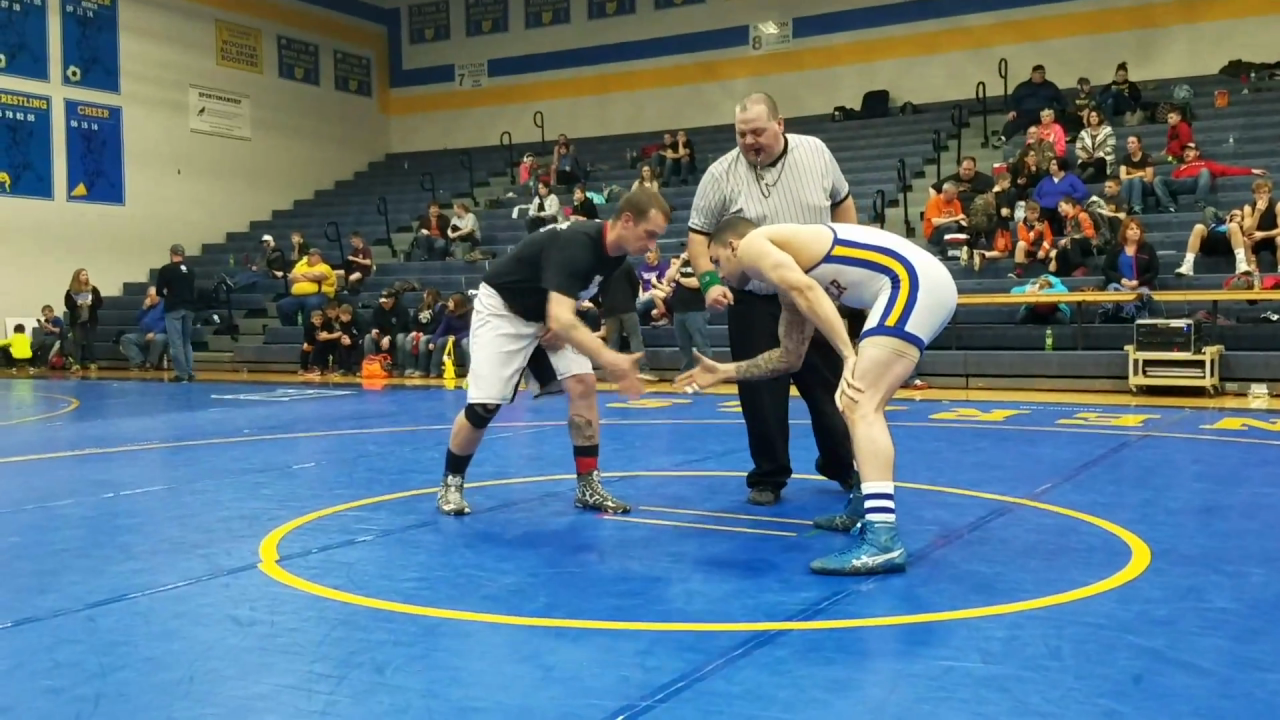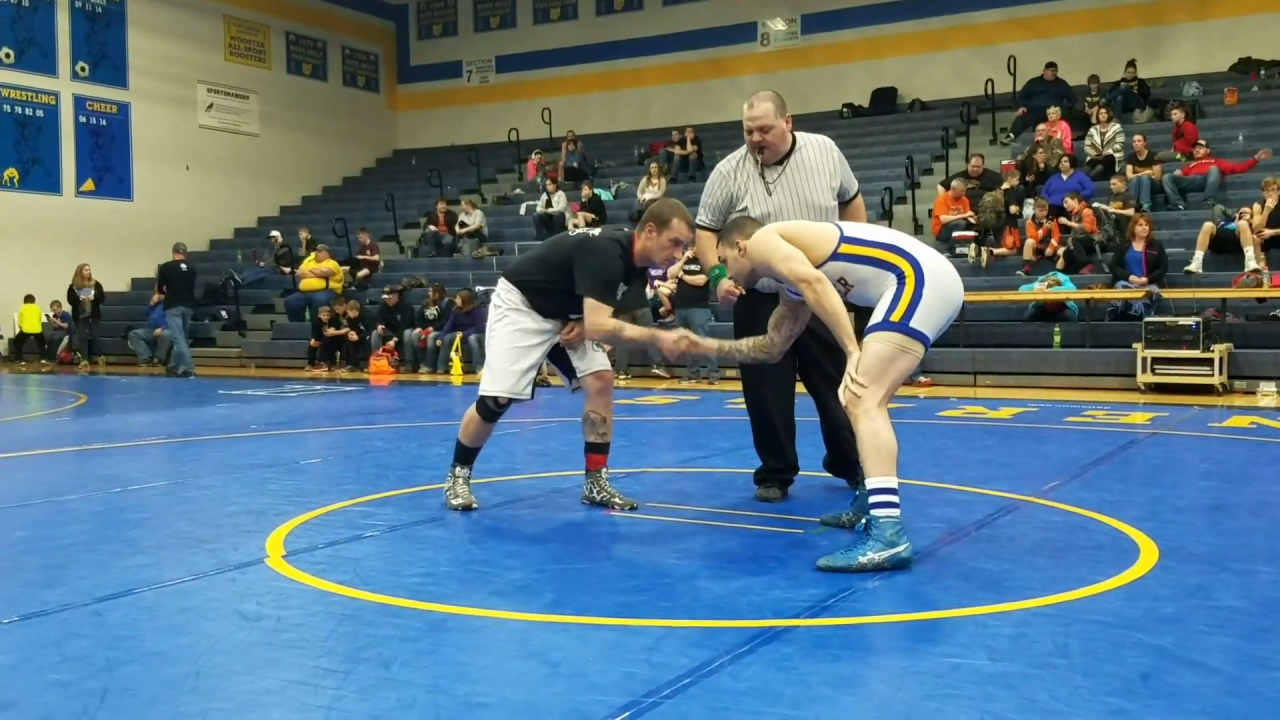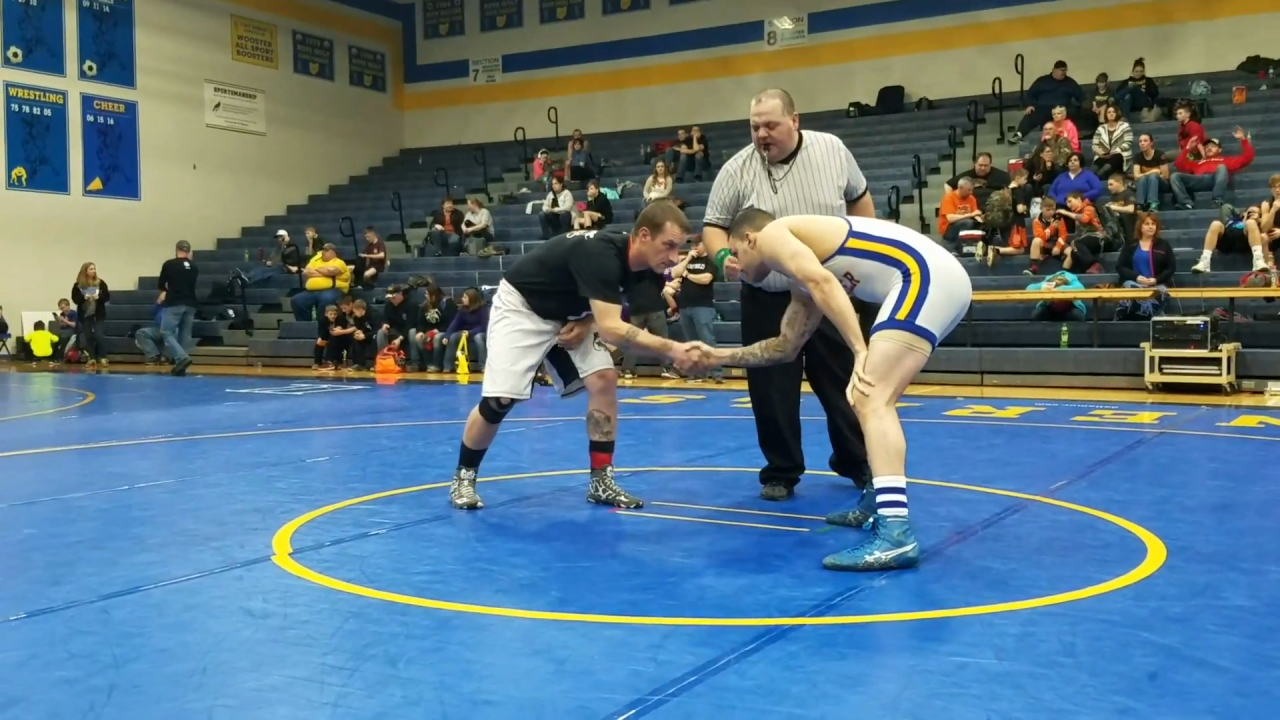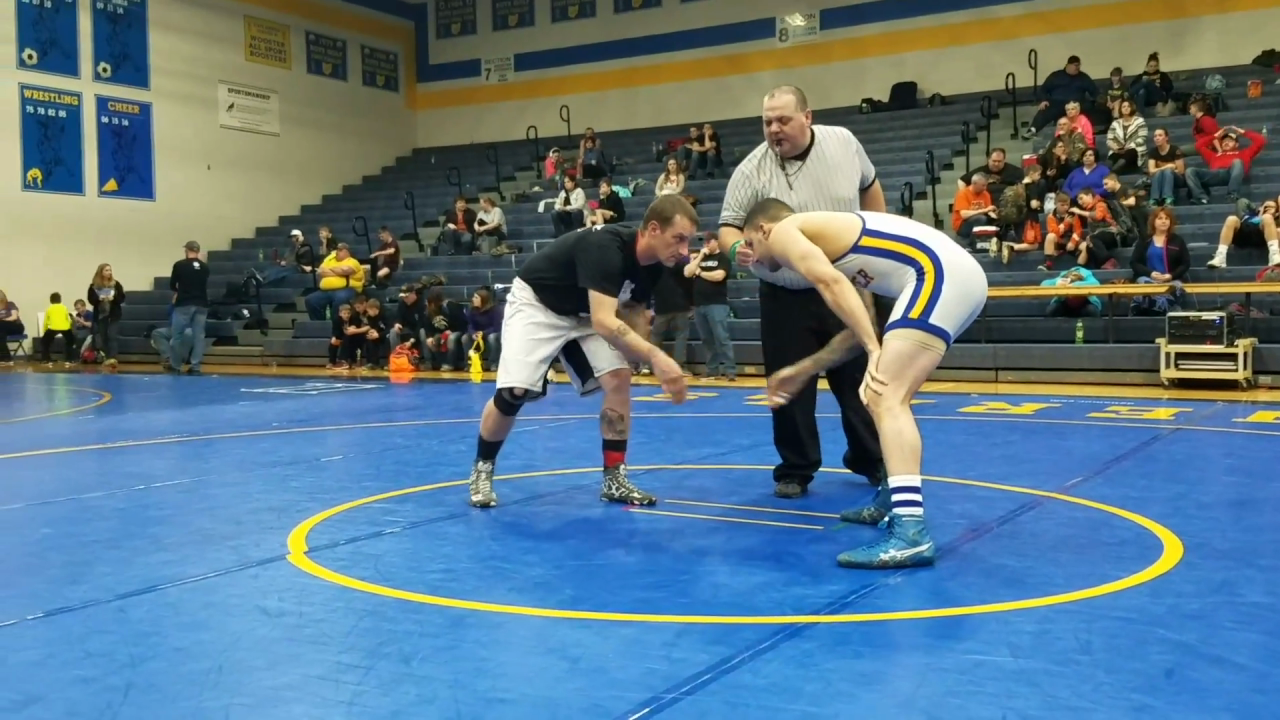
dt=0.3s
person 1, frame 1
left shoulder: (816, 153)
right shoulder: (722, 174)
left elbow: (842, 203)
right elbow: (699, 234)
right wrist: (710, 281)
right hip: (754, 305)
left knee: (828, 388)
right knee: (761, 395)
left ankle: (844, 467)
right ankle: (768, 477)
person 1, frame 2
left shoulder: (824, 151)
right shoulder: (729, 172)
left elbow: (851, 201)
right elbow: (705, 229)
right wrist: (718, 275)
right hip: (759, 302)
left knee: (836, 385)
right knee: (767, 393)
left ankle: (851, 465)
right ankle: (775, 474)
person 1, frame 3
left shoulder: (831, 149)
right shoulder: (737, 170)
left elbow: (859, 199)
right elbow: (714, 225)
right wrist: (723, 257)
right hip: (766, 301)
left knee: (842, 384)
right knee: (772, 391)
left ankle: (858, 464)
right ankle: (781, 472)
person 1, frame 4
left shoulder: (843, 142)
right shoulder: (752, 170)
left elbow: (869, 188)
right elbow: (729, 225)
right wrist: (736, 248)
right hip: (786, 298)
left knee: (859, 379)
left ankle: (871, 461)
right ankle: (795, 470)
person 2, frame 1
left shoulder: (752, 245)
right shoulder: (783, 267)
left elbow: (808, 289)
right elbow: (791, 356)
left wrist: (849, 357)
right wrist: (725, 372)
left hip: (911, 281)
right hip: (927, 282)
left knee: (859, 406)
right knee: (863, 403)
left ankle: (882, 540)
right ankle: (867, 507)
person 2, frame 2
left shoulder: (761, 241)
right shoulder: (793, 287)
left elbow: (815, 281)
right elbow: (773, 346)
left wrist: (853, 352)
right wrist: (709, 347)
left hip: (917, 279)
right hip: (936, 280)
left knee: (861, 401)
right knee: (867, 399)
left ankle: (888, 535)
right ankle: (874, 503)
person 2, frame 3
left shoulder: (772, 235)
right shoulder: (802, 281)
left elbow: (823, 281)
right elbow: (788, 344)
left wrist: (860, 351)
right wrist: (721, 356)
left hip: (924, 276)
right hip: (943, 277)
left knee: (869, 400)
right knee: (875, 398)
left ankle: (894, 534)
right ankle: (882, 502)
person 2, frame 4
left shoulder: (782, 231)
right shoulder: (816, 235)
left elbow: (831, 283)
right elbow: (860, 330)
left wrist: (876, 351)
right wrist: (804, 371)
left hip: (940, 275)
right hip: (961, 273)
left knee: (884, 398)
right knee: (891, 395)
left ankle: (911, 533)
right ankle: (895, 499)
person 3, frame 1
left shoulder: (616, 254)
right shoulder: (575, 244)
right elbow: (560, 317)
left wrist: (567, 318)
right wrist: (609, 360)
left hip: (549, 316)
right hip: (503, 309)
left knee: (583, 384)
right knee: (484, 406)
left ankle: (588, 487)
right ankle: (451, 483)
person 3, frame 2
left shoulder: (637, 260)
right shoulder: (606, 250)
right elbow: (599, 327)
left wrist: (582, 323)
right wrist: (659, 338)
left hip: (566, 313)
right hip: (519, 304)
left knee: (600, 380)
right knee: (497, 399)
left ankle: (596, 482)
right ankle: (459, 474)
person 3, frame 3
left shoulder: (641, 264)
right shoulder: (600, 253)
right elbow: (611, 329)
left wrist: (586, 323)
right wrist: (670, 348)
left hip: (566, 315)
right hip: (521, 306)
left knee: (604, 380)
right knee: (500, 400)
left ankle: (601, 481)
right ankle: (464, 476)
person 3, frame 4
left shoulder: (652, 265)
right shoulder: (606, 246)
left elbow: (632, 313)
right elbow: (604, 320)
left wrist: (636, 341)
right wrist: (656, 358)
left hip: (584, 310)
right hip: (534, 304)
left knee: (618, 380)
right knee: (514, 391)
left ankle: (613, 479)
right ankle: (482, 469)
